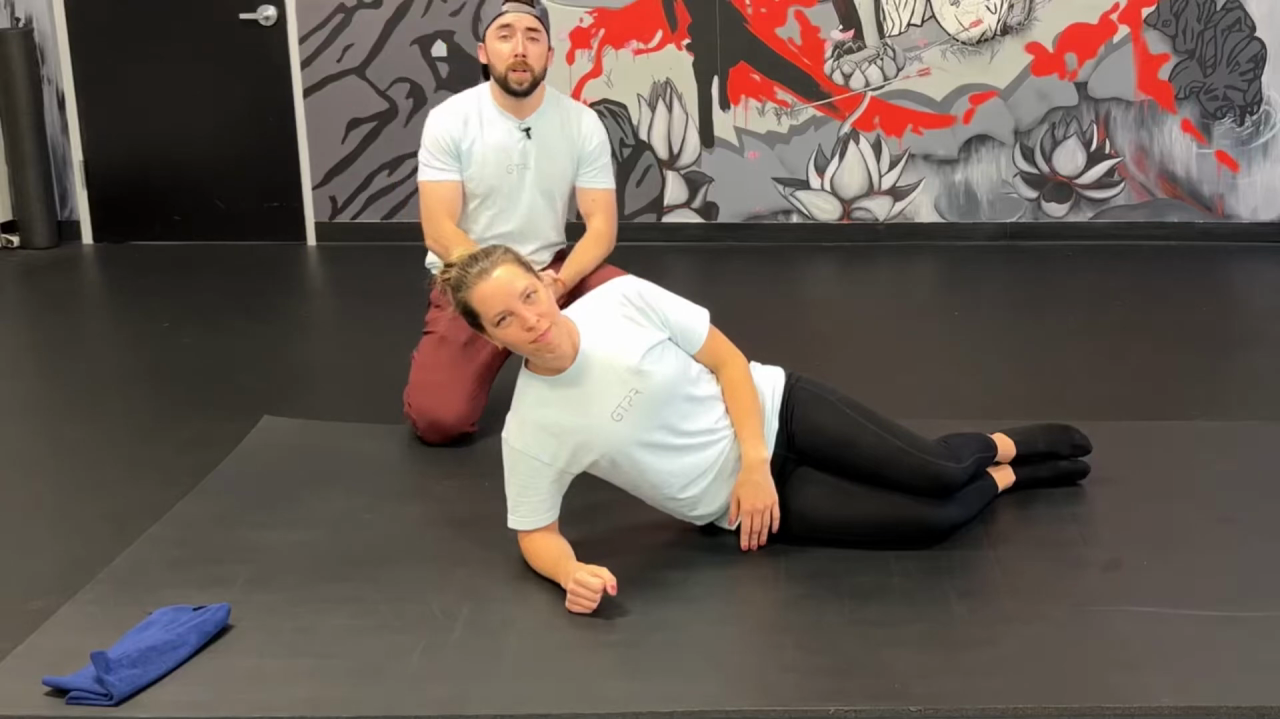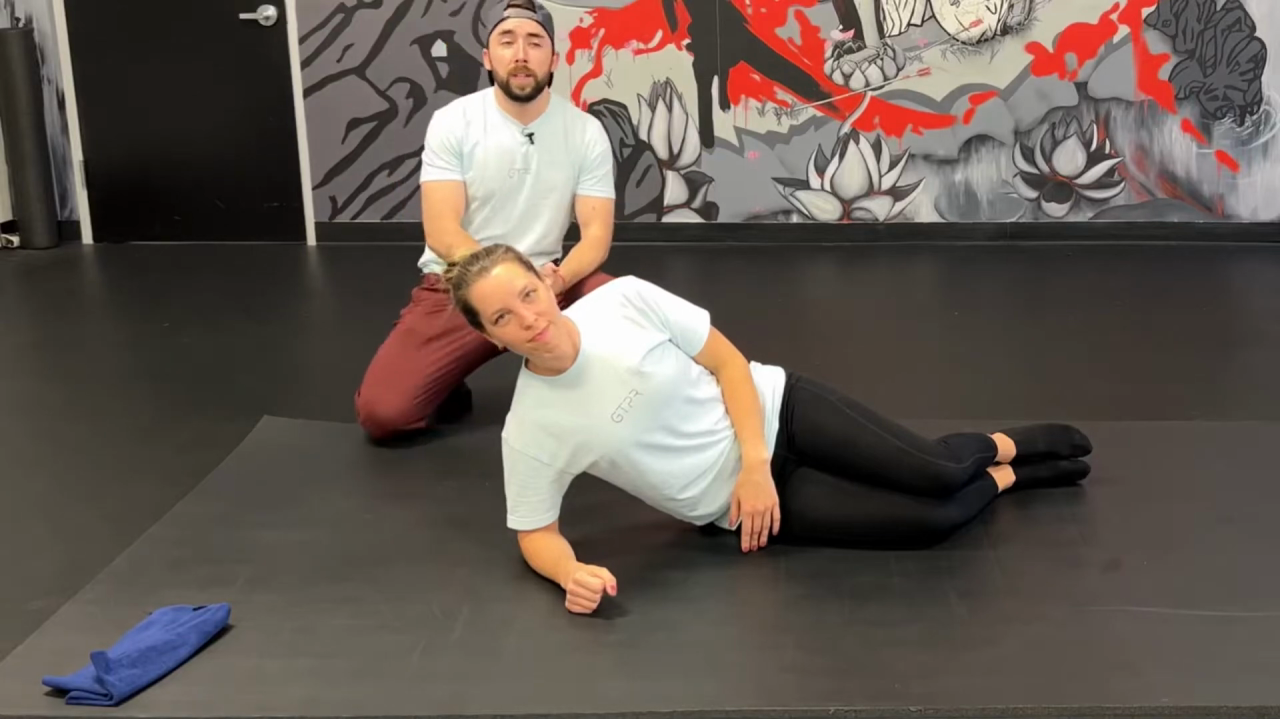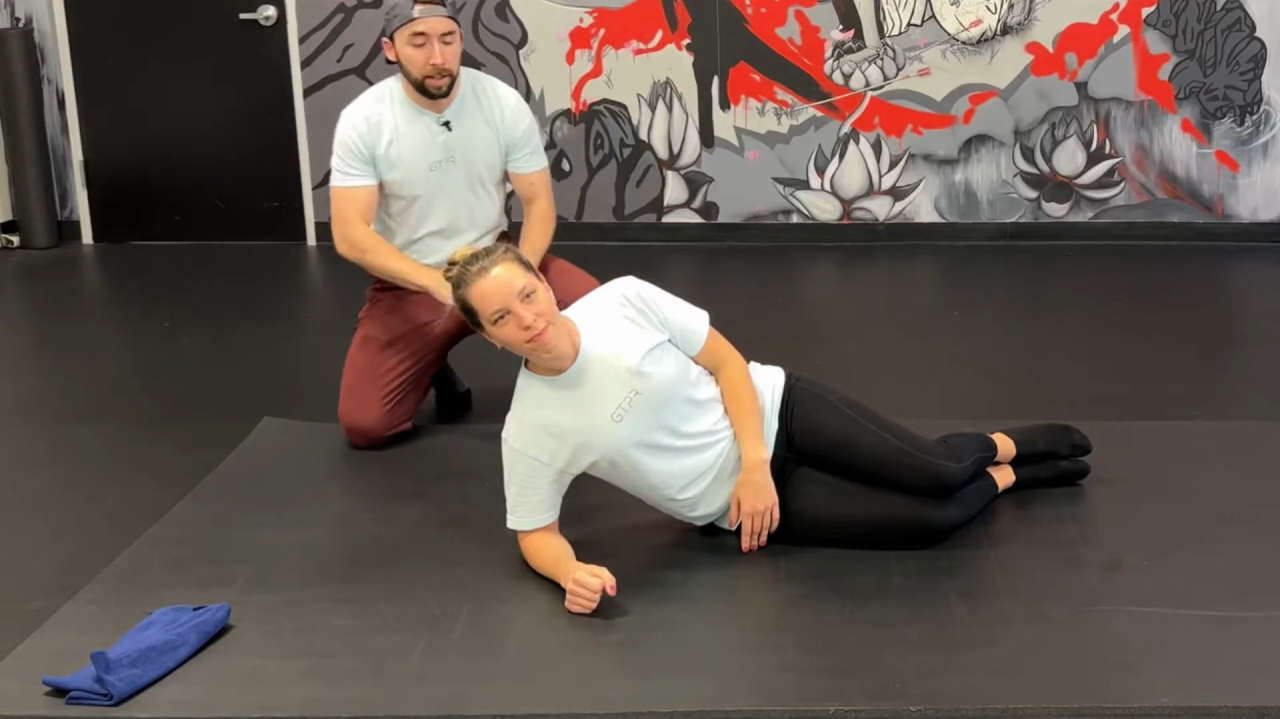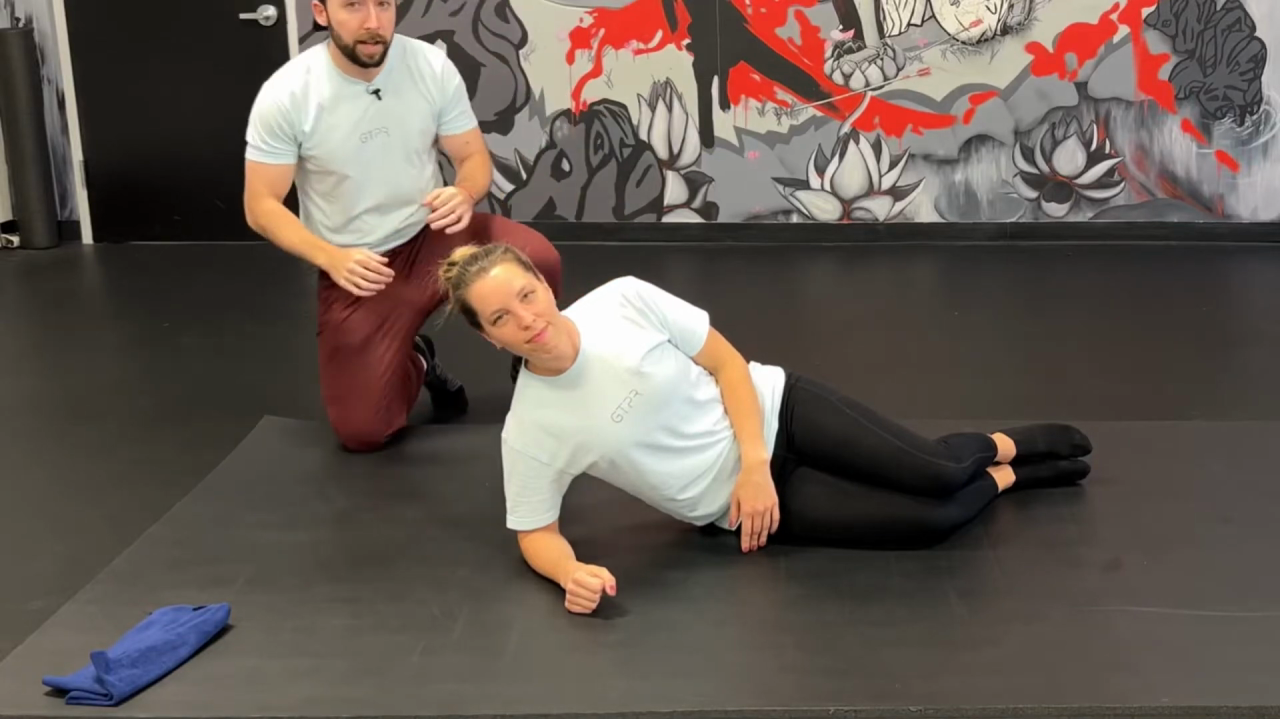
dt=0.4s
person 1, frame 1
left shoulder: (625, 297)
right shoulder: (529, 430)
left elbow: (730, 362)
right elbow: (536, 533)
left wrist: (756, 462)
right wrist: (570, 572)
left hip: (773, 409)
right hip: (730, 498)
left knee: (937, 474)
right knee: (930, 522)
left ankle: (1007, 446)
right ankle: (1005, 478)
person 1, frame 2
left shoulder: (625, 299)
right shoulder: (529, 432)
left elbow: (729, 363)
right elbow: (534, 533)
left wrist: (754, 462)
right wrist: (571, 573)
left hip: (772, 411)
right hip: (726, 499)
left knee: (936, 473)
right knee: (931, 522)
left ankle: (1006, 446)
right ankle: (1005, 479)
person 1, frame 3
left shoulder: (624, 299)
right shoulder: (528, 431)
left elbow: (729, 364)
right elbow: (534, 533)
left wrist: (755, 462)
right wrist: (571, 572)
left hip: (772, 411)
right hip: (728, 500)
left knee: (936, 474)
right knee: (931, 522)
left ankle: (1005, 446)
right ankle: (1004, 479)
person 1, frame 4
left shoulder: (624, 299)
right shoulder: (529, 431)
left elbow: (729, 364)
right elbow: (535, 533)
left wrist: (754, 462)
right wrist: (571, 573)
left hip: (773, 410)
right hip: (731, 500)
left knee: (937, 472)
right knee: (931, 522)
left ankle: (1006, 446)
right ankle: (1006, 478)
person 2, frame 1
left shoulder: (584, 124)
right shoulder: (449, 121)
left elbow: (601, 227)
right elbow: (439, 231)
left wrist: (558, 285)
left hip: (550, 271)
right knee: (439, 420)
right ankle: (439, 360)
person 2, frame 2
left shoulder: (587, 134)
right shoulder: (452, 122)
left elbow: (597, 235)
right elbow: (442, 234)
left wrist: (555, 281)
left hip: (544, 281)
right hip: (452, 288)
right knee: (382, 414)
right ankle: (448, 371)
person 2, frame 3
left shoulder: (505, 105)
right shoulder: (361, 121)
left elbow: (539, 204)
right elbow: (350, 237)
right wrist: (439, 285)
right hip: (405, 284)
right knee: (364, 425)
right ankle: (431, 365)
person 2, frame 4
left shoulder: (432, 66)
right shoulder: (284, 96)
left elbow: (474, 158)
right elbow: (261, 207)
left wrist: (465, 194)
right wrist: (332, 259)
left hip: (432, 236)
right hip: (357, 268)
left knee: (539, 260)
right knee: (362, 432)
right ankle: (416, 363)
